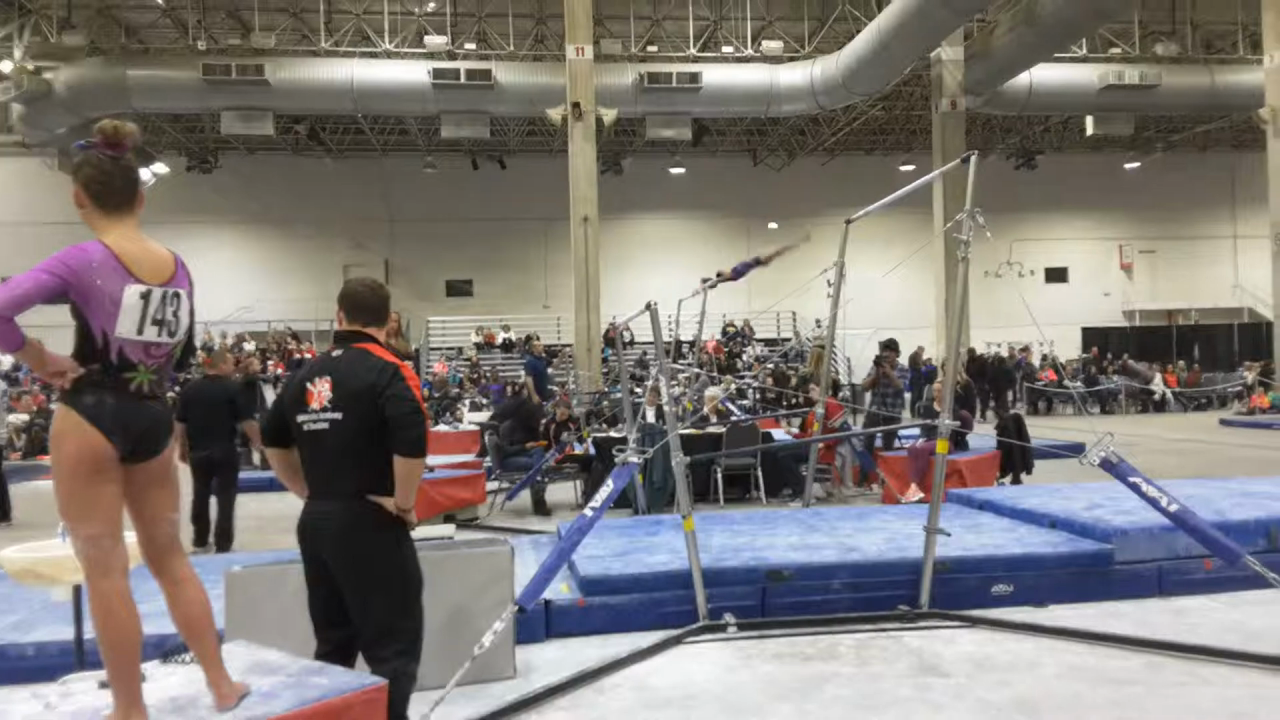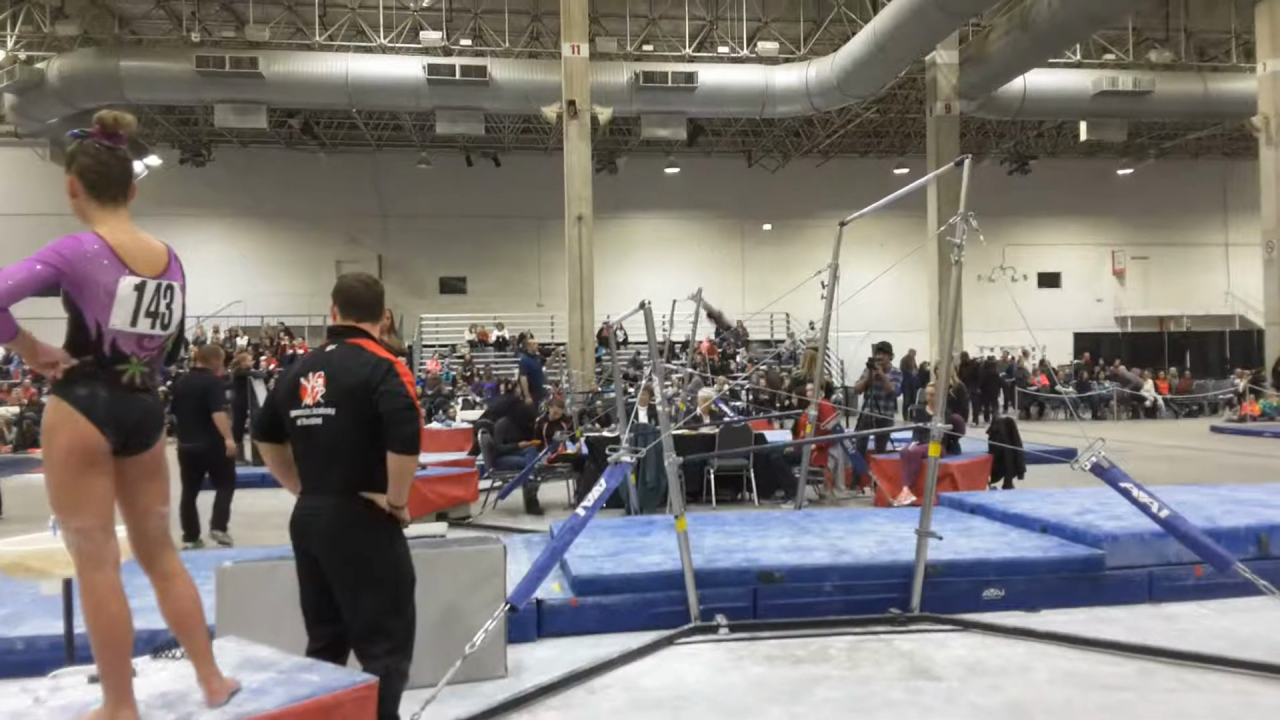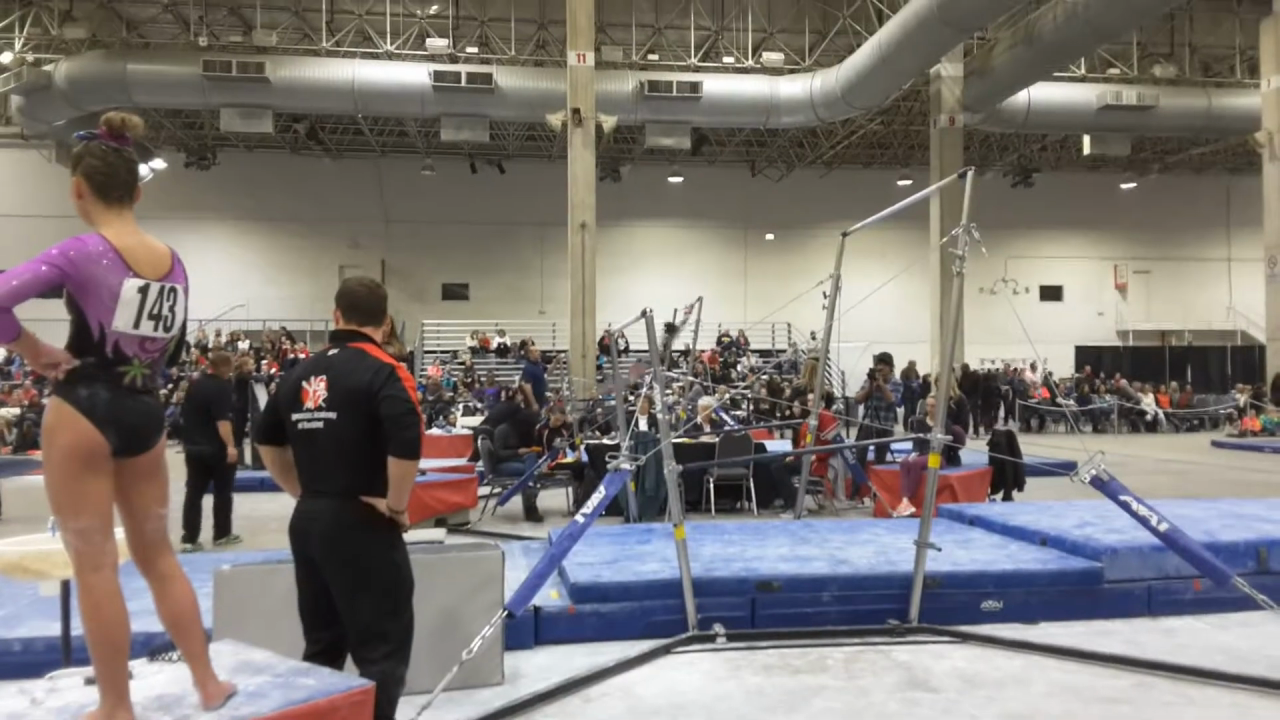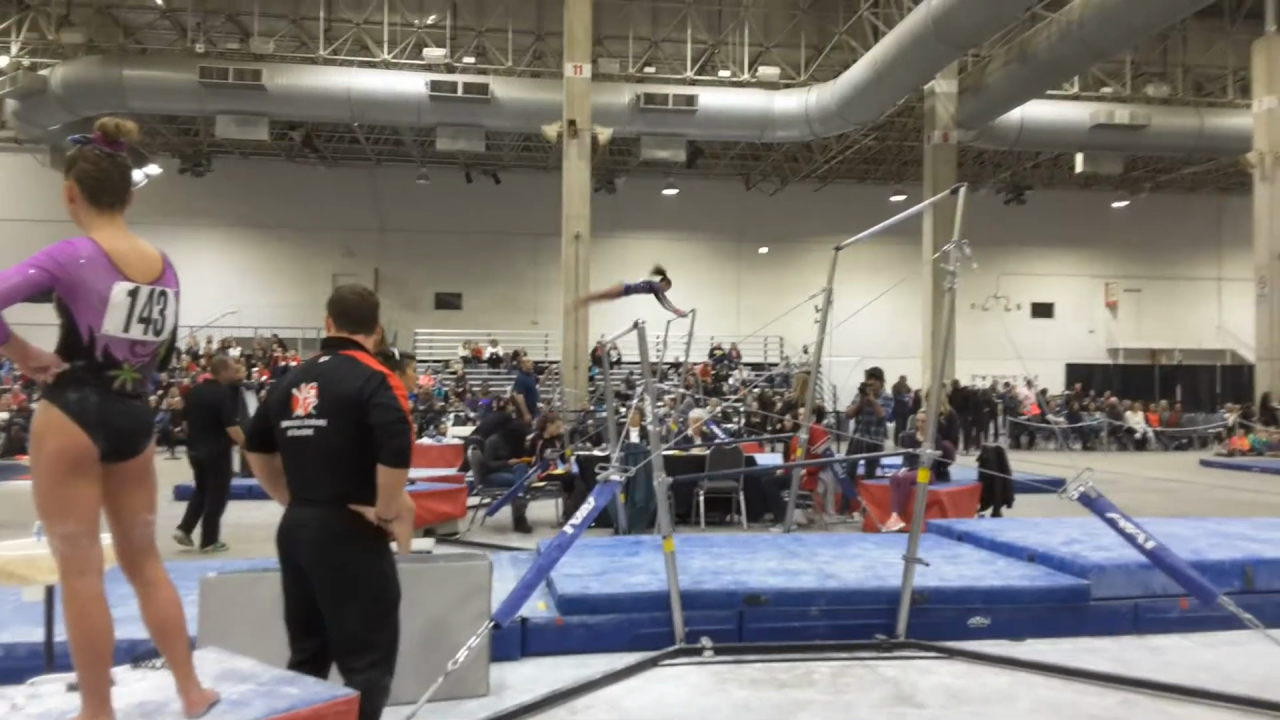
dt=0.3s
person 1, frame 1
left shoulder: (81, 261)
right shoulder: (177, 265)
right elbow: (180, 355)
right wrist: (144, 381)
left hip: (90, 419)
right hip: (153, 418)
left knee: (104, 573)
right knee: (170, 558)
person 1, frame 2
left shoulder: (76, 251)
right shoulder: (169, 258)
right elbow: (171, 346)
left hip: (83, 410)
right hip: (145, 411)
left knee: (95, 565)
right knee: (160, 552)
person 1, frame 3
left shoulder: (81, 253)
right shoulder: (173, 261)
right elbow: (170, 348)
left hip: (85, 412)
right hip: (145, 412)
left knee: (94, 566)
right knee: (157, 554)
person 1, frame 4
left shoulder: (71, 256)
right shoulder: (164, 266)
right elbow: (162, 354)
right wrist: (126, 382)
left hip: (73, 416)
right hip: (135, 417)
left knee: (79, 572)
right knee: (145, 560)
person 2, frame 1
left shoulder: (306, 374)
right shoulder: (387, 370)
left elbow: (273, 441)
right elbow: (412, 443)
right wrist: (403, 503)
left hip: (316, 521)
right hip: (368, 523)
left knee: (333, 645)
right knee: (393, 649)
person 2, frame 2
left shoulder: (300, 369)
right shoulder: (382, 367)
left elbow: (266, 435)
right elbow: (406, 440)
right wrist: (396, 501)
left hip: (308, 517)
right hip: (362, 520)
left knee: (325, 640)
right knee: (384, 645)
person 2, frame 3
left shoulder: (301, 372)
right shoulder: (383, 371)
left elbow: (267, 439)
right elbow: (407, 444)
right wrist: (395, 504)
left hip: (308, 520)
right hip: (361, 524)
left knee: (322, 643)
right knee: (382, 649)
person 2, frame 4
left shoulder: (291, 380)
right shoulder: (374, 379)
left elbow: (256, 446)
right elbow: (396, 453)
right wrist: (385, 514)
left hip: (296, 528)
right hip: (349, 532)
left knee: (307, 653)
right knee: (367, 659)
person 3, frame 1
left shoulder: (189, 389)
right shoulder: (232, 389)
left elbow: (180, 423)
right elbow: (247, 419)
left wrist: (182, 448)
right wrist: (257, 440)
left hip: (197, 452)
right hip: (224, 451)
left knee: (200, 496)
right knee: (225, 499)
left ankle: (200, 542)
right ankle: (222, 547)
person 3, frame 2
left shoulder: (180, 383)
right shoulder: (214, 381)
left elbow: (175, 414)
right elbow: (218, 413)
right wrist: (229, 438)
left hip: (186, 444)
right hip: (212, 443)
left knee: (189, 491)
right knee: (226, 484)
left ankle: (190, 537)
right ankle: (219, 528)
person 3, frame 3
left shoulder: (193, 385)
right shoulder: (221, 387)
right elbow: (223, 420)
right wrist: (230, 446)
left hip: (192, 446)
right hip: (216, 448)
left knee: (194, 493)
right knee: (222, 491)
left ankle: (189, 539)
right ankle: (222, 534)
person 3, frame 4
left shoulder: (194, 391)
right shoulder: (223, 393)
left elbow: (187, 420)
right elbow: (231, 426)
right wrist: (245, 445)
left hip: (195, 449)
right hip: (216, 451)
left knee: (201, 491)
right knee: (216, 496)
left ankle: (184, 529)
right ankle: (209, 541)
